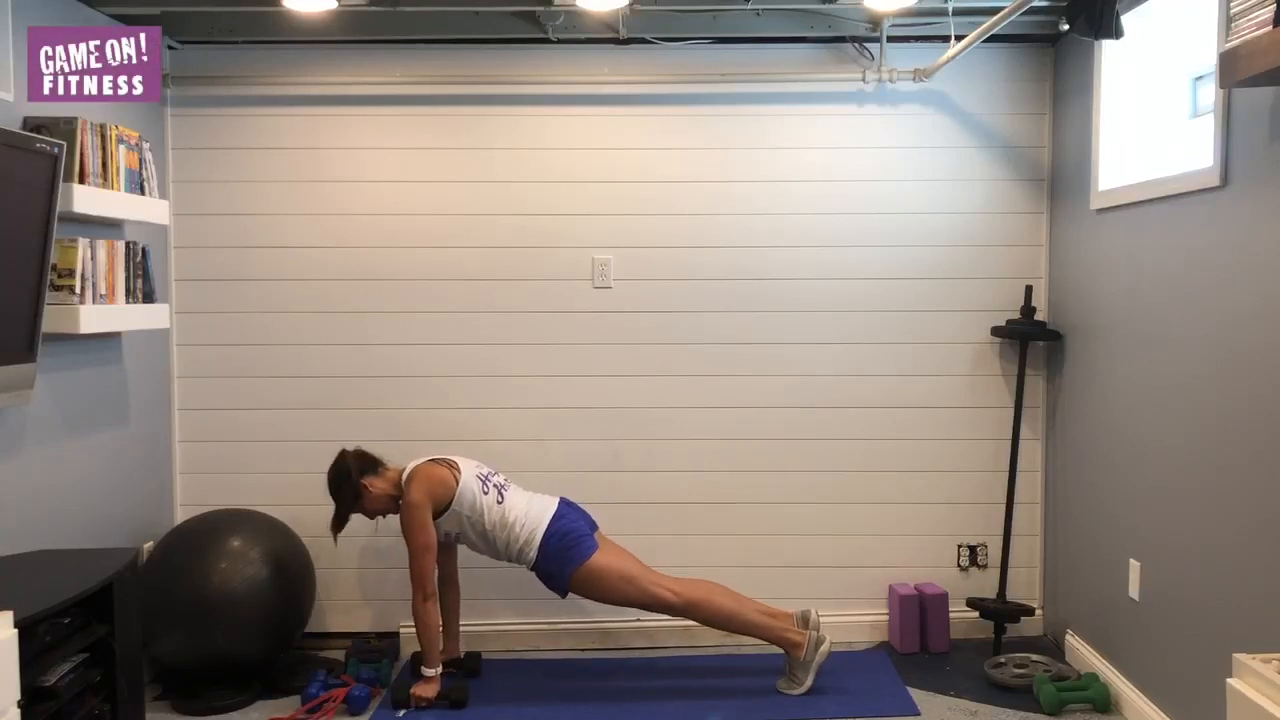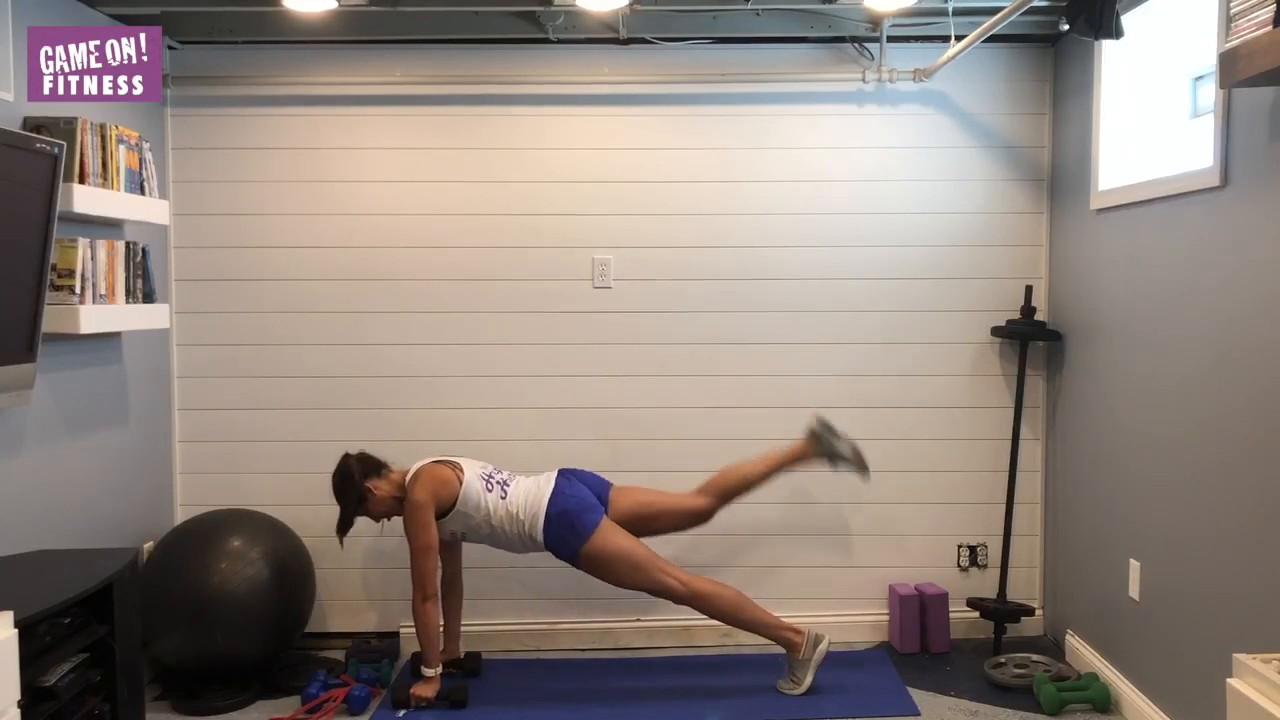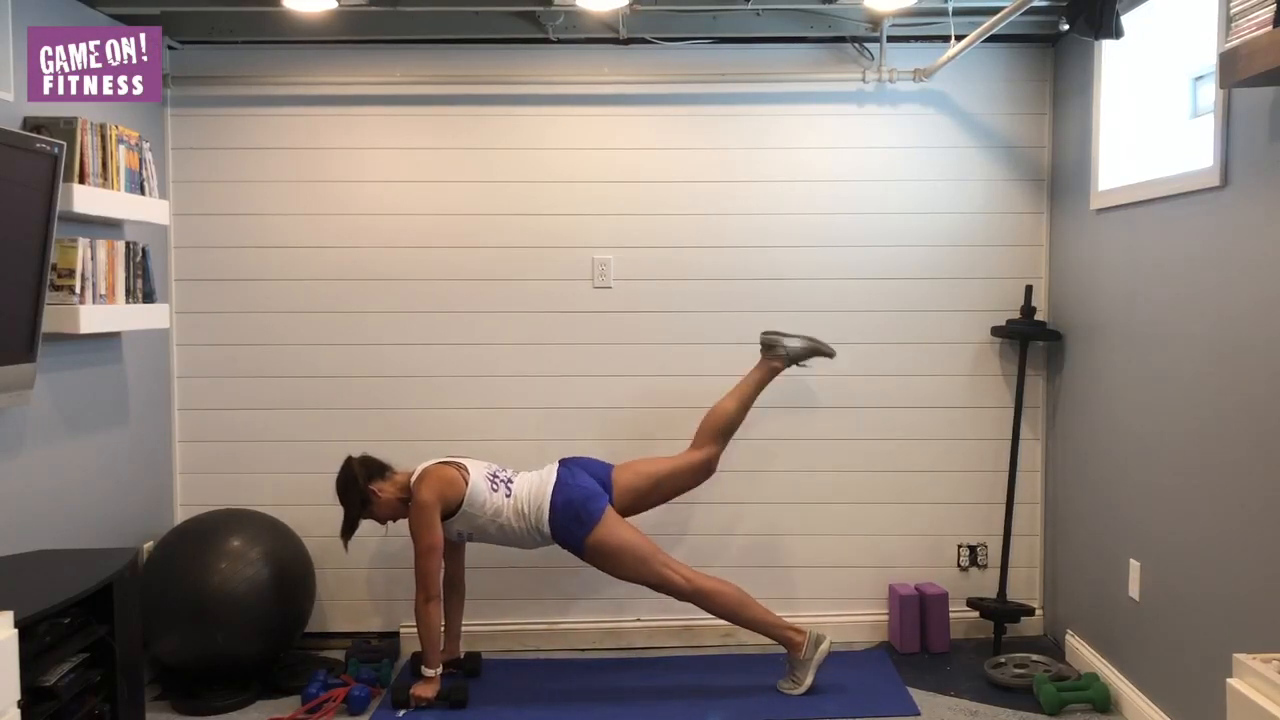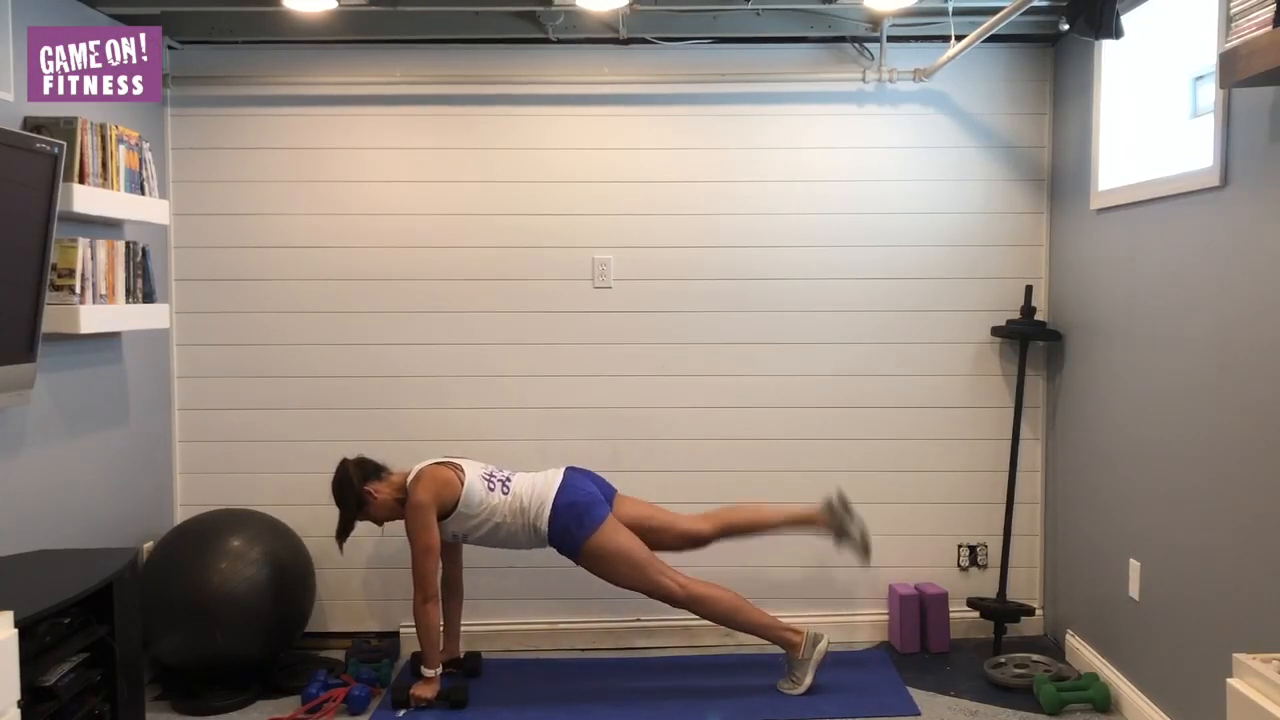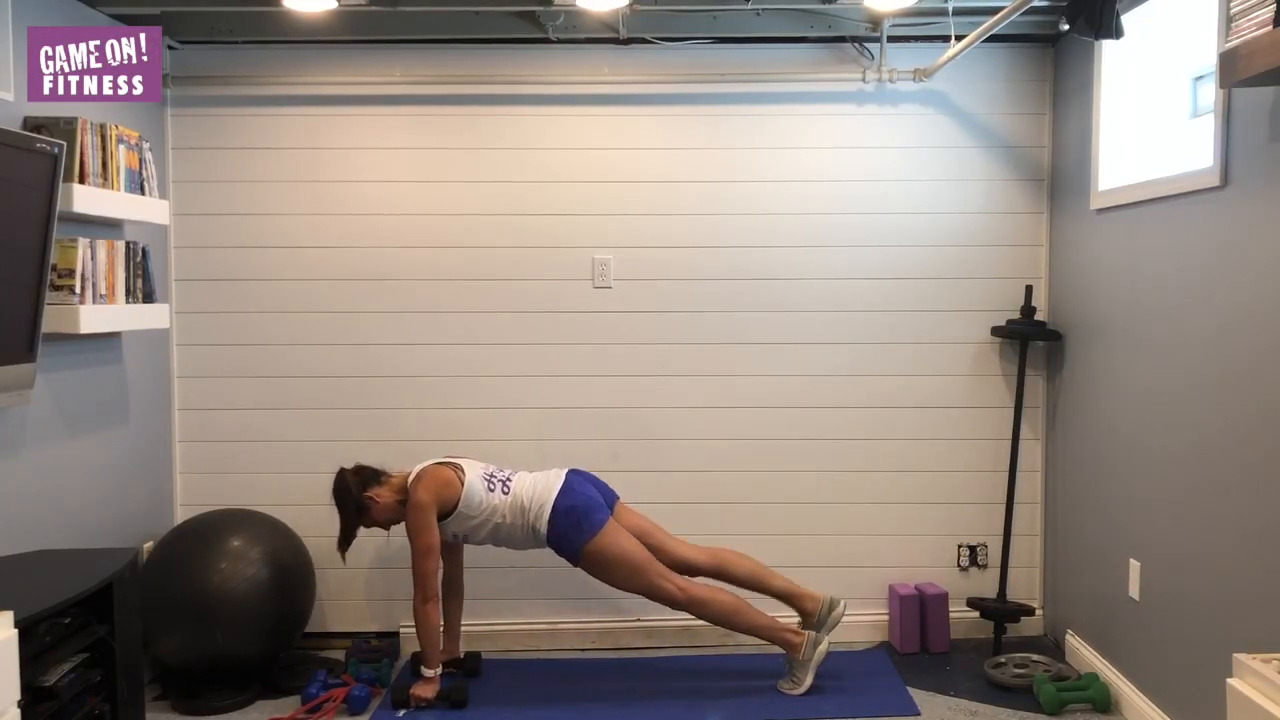
dt=1s
person 1, frame 1
left shoulder: (414, 495)
right shoulder: (431, 477)
left elbow: (425, 593)
right elbow: (448, 578)
left wrist: (430, 673)
right wrist: (452, 649)
left hip: (552, 544)
right hip: (559, 519)
left knee: (668, 597)
right knee: (667, 585)
left ankle: (797, 641)
right ankle: (790, 620)
person 1, frame 2
left shoulder: (418, 495)
right shoulder: (434, 479)
left elbow: (427, 595)
right elbow: (450, 580)
left wrist: (431, 673)
right wrist: (452, 649)
left hip: (559, 517)
right hip: (565, 491)
left knee: (676, 583)
right knee: (703, 504)
left ankle: (797, 642)
right ankle: (811, 446)
person 1, frame 3
left shoulder: (423, 497)
right shoulder: (440, 482)
left elbow: (428, 594)
right elbow: (453, 583)
left wrist: (430, 674)
right wrist: (451, 649)
left hip: (566, 507)
right hip: (571, 479)
left knee: (678, 580)
right knee: (702, 456)
left ankle: (796, 641)
right ankle: (771, 362)
person 1, frame 4
left shoulder: (418, 497)
right shoulder: (437, 484)
left elbow: (427, 596)
right elbow: (452, 581)
left wrist: (430, 674)
right wrist: (452, 649)
left hip: (562, 513)
right hip: (570, 489)
left knee: (673, 586)
right knee: (702, 529)
left ankle: (796, 640)
right ankle: (820, 516)
person 1, frame 5
left shoulder: (420, 497)
right shoulder: (436, 485)
left elbow: (427, 595)
right elbow: (452, 580)
left wrist: (430, 673)
right wrist: (451, 650)
left hip: (563, 513)
right hip: (571, 490)
left knee: (673, 587)
right knee: (690, 559)
left ankle: (796, 642)
right ankle: (809, 603)
